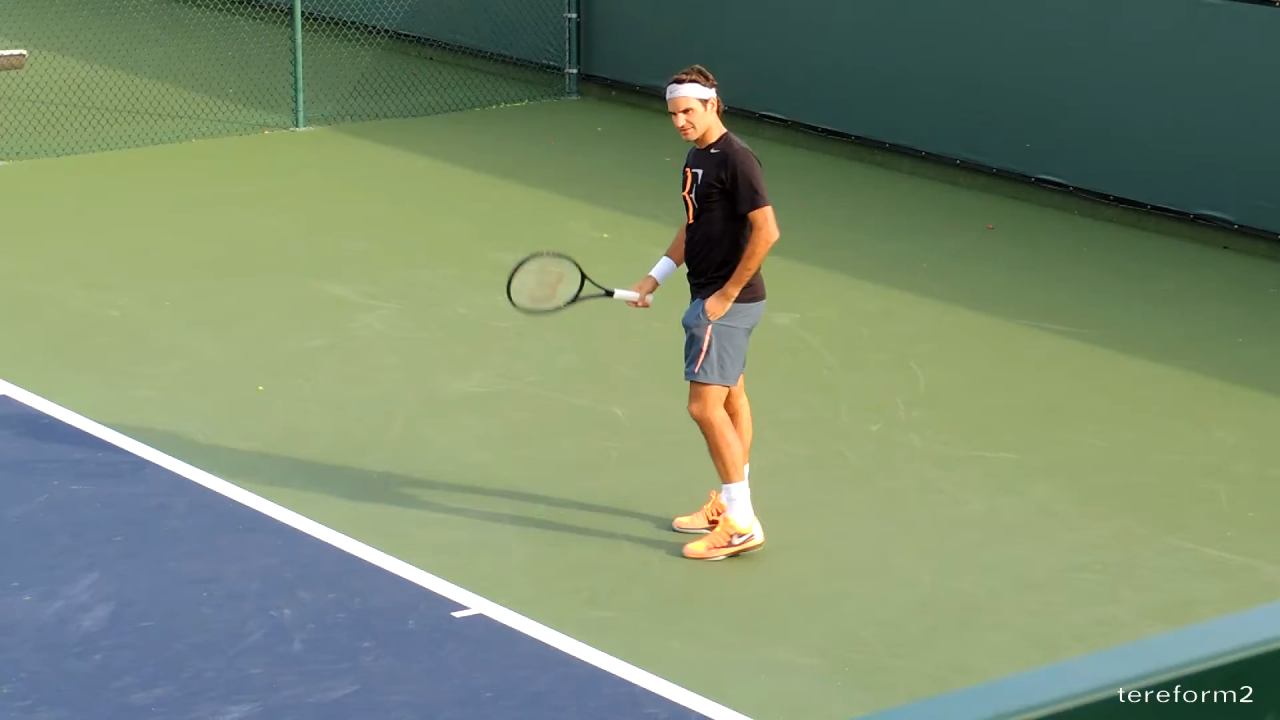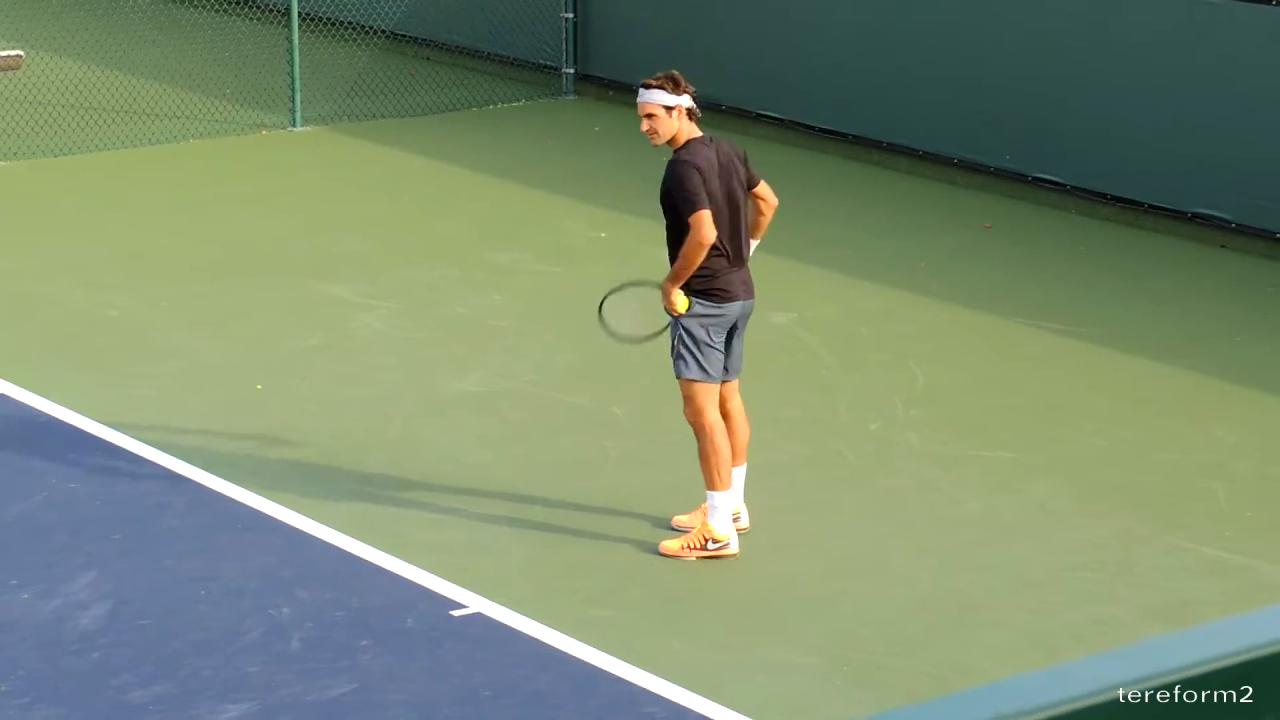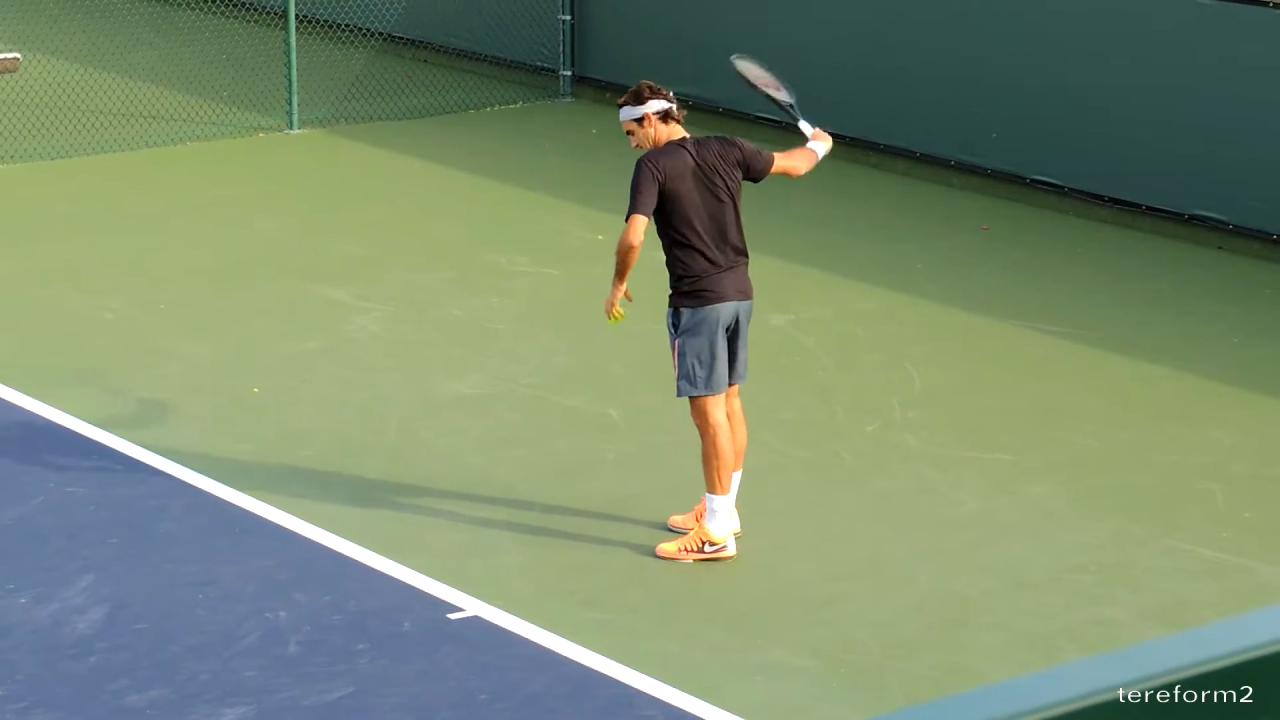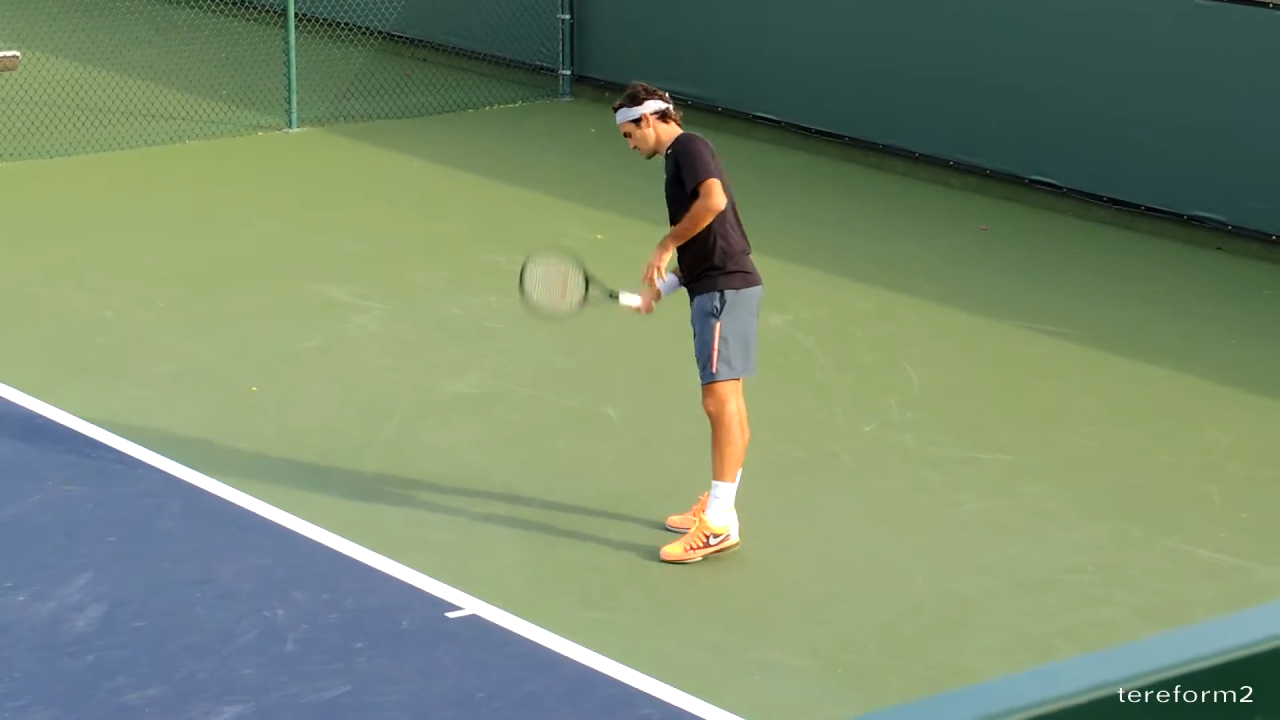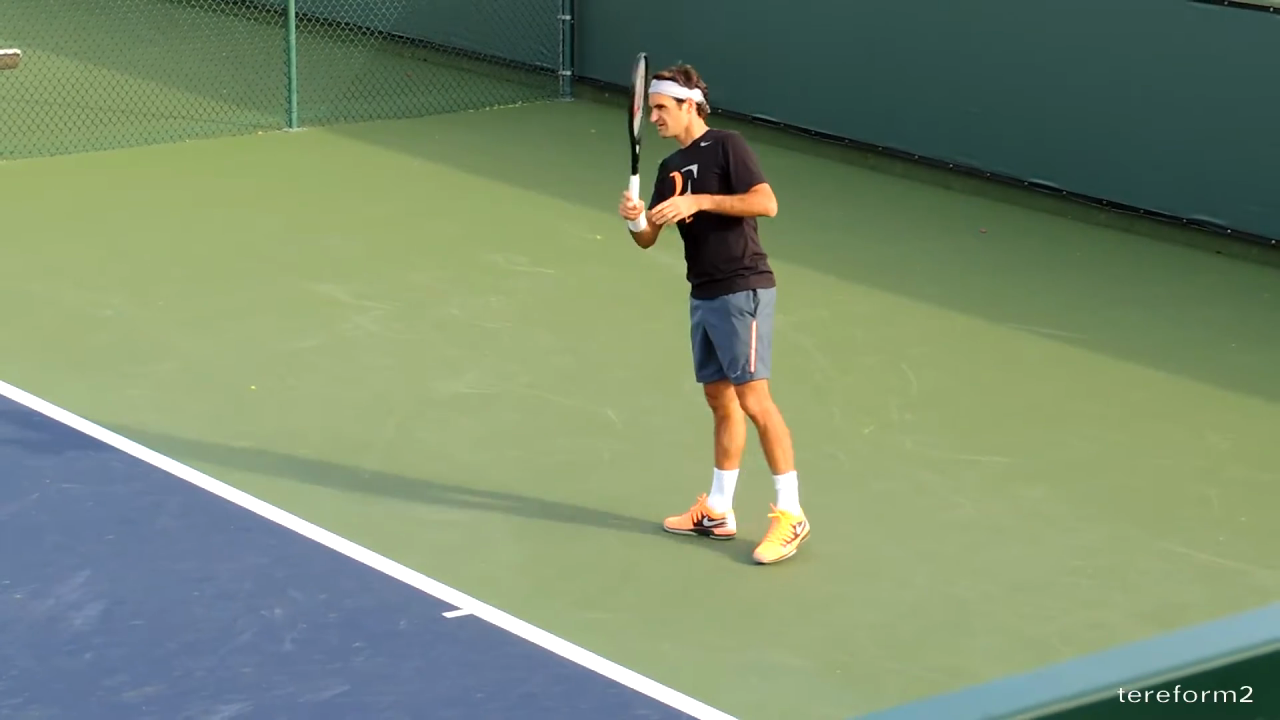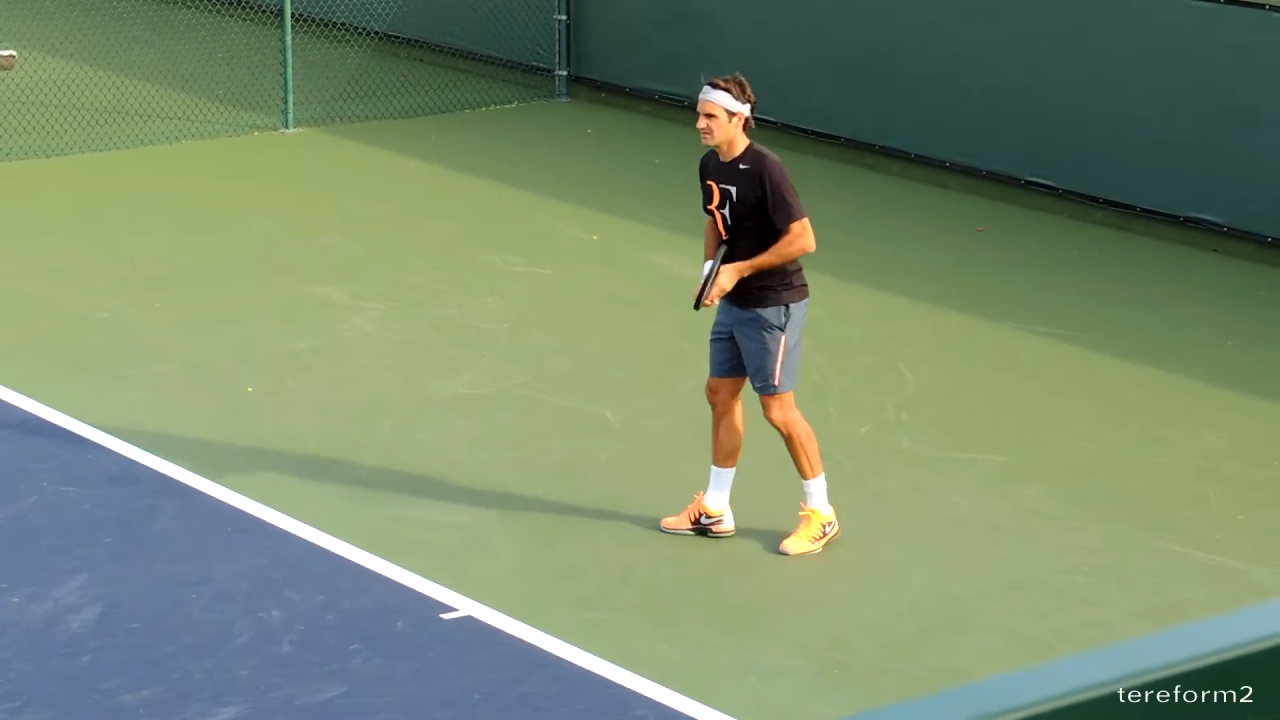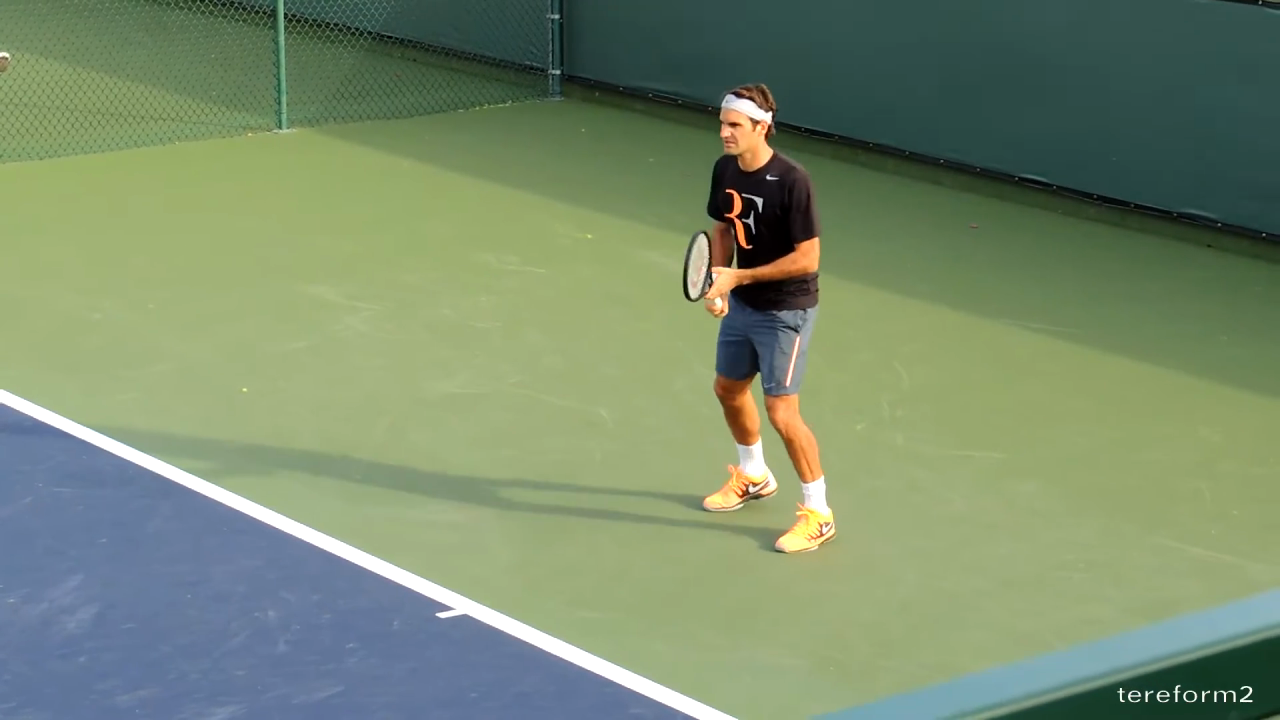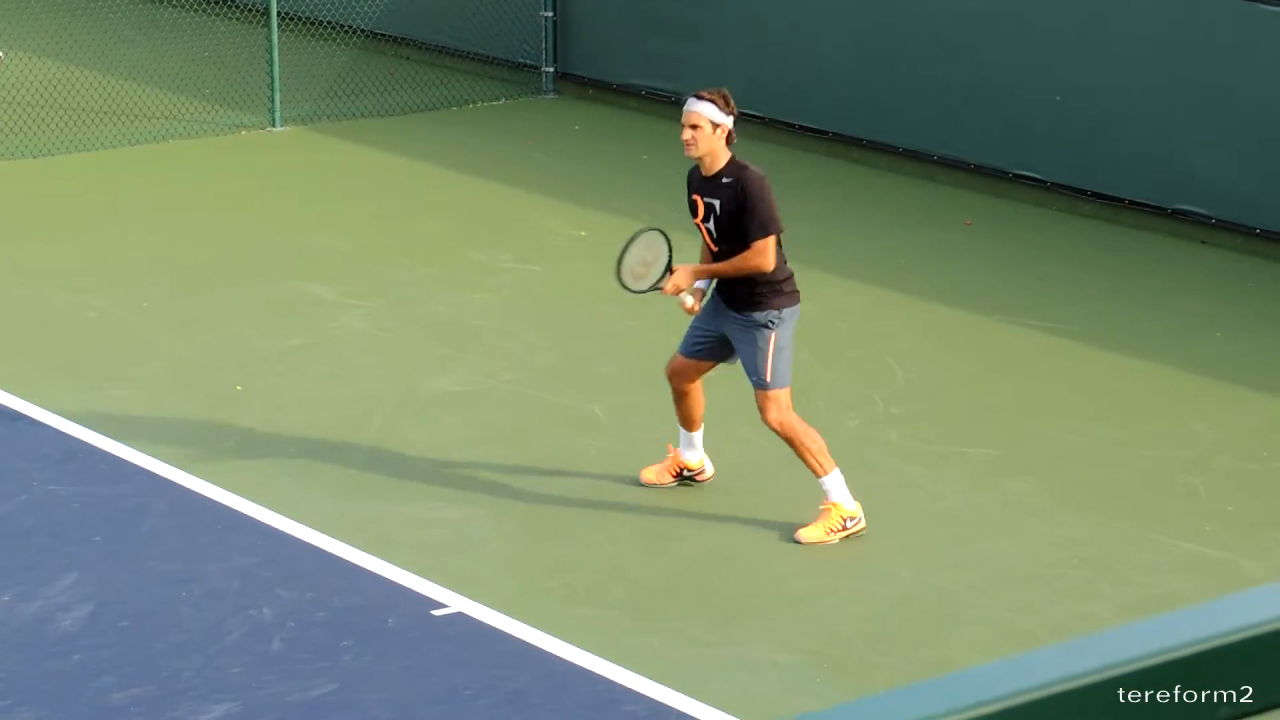
dt=0.4s
person 1, frame 1
left shoulder: (737, 157)
right shoulder: (696, 156)
left elbow: (765, 231)
left wrist: (724, 296)
right wrist: (657, 275)
left hip: (728, 301)
right hip: (710, 296)
left knee: (705, 407)
right knee: (731, 401)
left ankle: (740, 525)
right ankle: (732, 507)
person 1, frame 2
left shoulder: (683, 164)
right shoulder: (727, 150)
left elbow: (704, 233)
right elbow: (767, 200)
left wrist: (671, 285)
left hip: (702, 301)
right hip: (739, 293)
left knee: (701, 410)
right knee: (728, 399)
left ankle: (719, 530)
right ankle: (732, 506)
person 1, frame 3
left shoulder: (652, 164)
right shoulder: (726, 148)
left elbow: (633, 236)
right elbow: (793, 166)
left wrist: (619, 283)
right wrist: (817, 146)
left hip: (697, 302)
right hip: (738, 292)
left knee: (708, 414)
right knee: (728, 403)
left ankle: (716, 533)
right ankle: (722, 509)
person 1, frame 4
left shoulder: (689, 145)
right shoulder: (679, 161)
left elbow: (716, 199)
left wrist: (667, 244)
right wrist: (660, 284)
left hip: (726, 289)
right hip: (714, 290)
left knee: (720, 402)
right knee: (727, 400)
left ankle: (718, 524)
right ankle: (718, 508)
person 1, frame 5
left shoulder: (727, 145)
right shoulder: (670, 166)
left elbow: (766, 204)
right elbow: (649, 237)
left wrist: (700, 200)
right wrist: (636, 219)
left hip: (742, 293)
right hip: (703, 296)
left knee: (753, 401)
right knee: (720, 401)
left ankle: (791, 514)
right ankle: (717, 510)
person 1, frame 6
left shoulder: (767, 170)
right shoulder: (709, 164)
left elbow: (803, 241)
left wrist: (739, 271)
right wrist: (710, 270)
left hip: (774, 306)
right hip: (733, 304)
left knee: (779, 411)
right knee: (720, 397)
left ankle: (820, 513)
right ankle: (713, 511)
person 1, frame 7
left shoulder: (793, 181)
right shoulder: (723, 170)
left elbow: (808, 259)
left wrist: (739, 277)
right wrist: (718, 285)
left hip: (787, 309)
right hip: (743, 304)
left knee: (782, 413)
right knee: (729, 391)
left ankle: (818, 512)
right ankle: (752, 475)
person 1, frame 8
left shoulder: (750, 182)
right shoulder: (699, 179)
left elbow: (765, 258)
left wrist: (695, 274)
right wrist: (700, 287)
left hip: (766, 309)
right hip: (729, 304)
left knee: (777, 415)
right knee: (680, 373)
left ankle: (845, 508)
right ankle: (690, 460)
